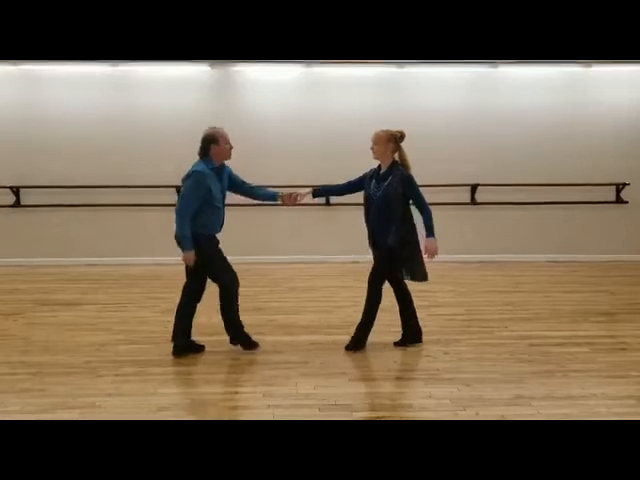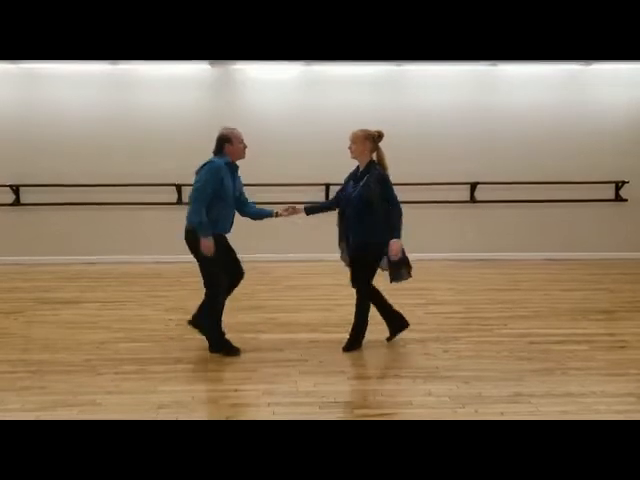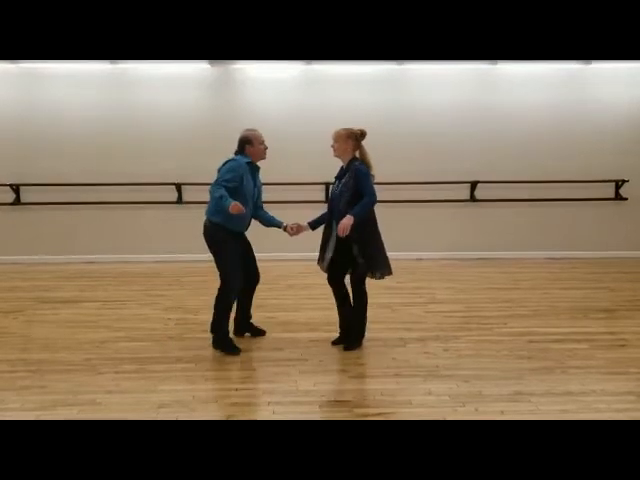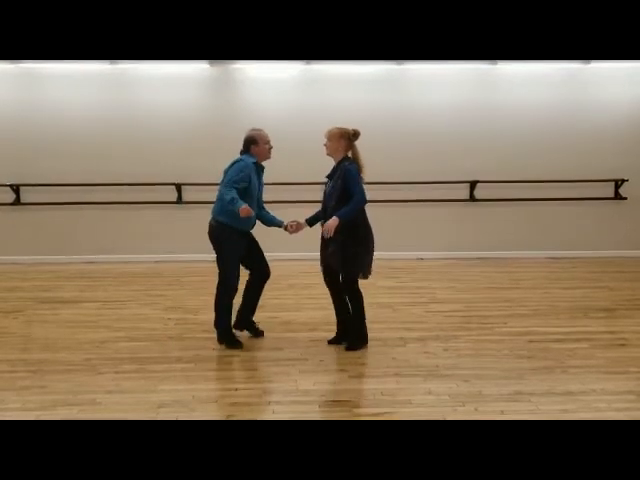
dt=0.4s
person 1, frame 1
left shoulder: (222, 171)
right shoulder: (199, 174)
left elbow: (246, 189)
right elbow: (183, 212)
left wrist: (279, 197)
right wrist: (187, 247)
left hip: (203, 238)
right hip: (196, 240)
left knee: (194, 288)
right knee: (229, 282)
left ankle: (181, 342)
right ankle: (237, 334)
person 1, frame 2
left shoulder: (232, 173)
right shoulder: (213, 168)
left elbow: (244, 208)
right elbow: (196, 203)
left wrist: (275, 213)
right wrist: (204, 235)
left hip: (216, 235)
right hip: (203, 236)
left knee: (236, 274)
right knee: (218, 285)
left ankle: (202, 318)
right ankle: (216, 340)
person 1, frame 3
left shoulder: (254, 174)
right shoulder: (235, 166)
left elbow: (257, 211)
right elbow: (216, 189)
left wrist: (282, 225)
right wrist: (229, 203)
left hip: (236, 232)
right hip: (219, 231)
left knee: (251, 276)
right knee: (231, 282)
left ankle: (242, 324)
right ankle: (220, 337)
person 1, frame 4
left shoulder: (257, 171)
right shoulder: (243, 166)
left elbow: (259, 209)
right elbow: (226, 191)
left wrist: (282, 224)
right wrist: (239, 206)
left hip: (242, 232)
right hip: (224, 230)
left knee: (262, 271)
right knee: (229, 281)
left ankle: (244, 319)
right ankle: (224, 332)
person 2, frame 1
left shoulder: (402, 176)
right shoulder: (372, 176)
left elbow: (423, 207)
right elbow: (343, 188)
left wrist: (430, 236)
right wrist: (311, 192)
left hip: (397, 242)
right hip: (381, 241)
left knee: (374, 283)
right knee: (396, 284)
left ankle: (360, 337)
right ankle: (412, 333)
person 2, frame 2
left shoulder: (378, 175)
right shoulder: (353, 176)
left elbow: (395, 207)
right elbow: (334, 204)
left wrist: (396, 238)
right wrist: (303, 210)
left hip: (375, 241)
right hip: (358, 241)
left knee: (361, 285)
right knee: (361, 284)
left ankle: (356, 338)
right ankle: (396, 321)
person 2, frame 3
left shoulder: (359, 170)
right shoulder: (342, 173)
left elbow: (371, 198)
right elbow: (333, 210)
left wrist: (351, 217)
right wrist: (308, 226)
left hip: (359, 237)
right hip: (342, 238)
left knee: (357, 284)
right knee: (334, 278)
left ankle: (357, 335)
right ankle: (347, 330)
person 2, frame 4
left shoulder: (349, 169)
right shoulder: (336, 171)
left elbow: (360, 199)
left wrist: (337, 218)
right wrist: (306, 223)
left hip: (353, 236)
right hip: (337, 237)
left knee: (349, 284)
right knee: (331, 279)
left ankle: (359, 335)
right ankle: (344, 331)
